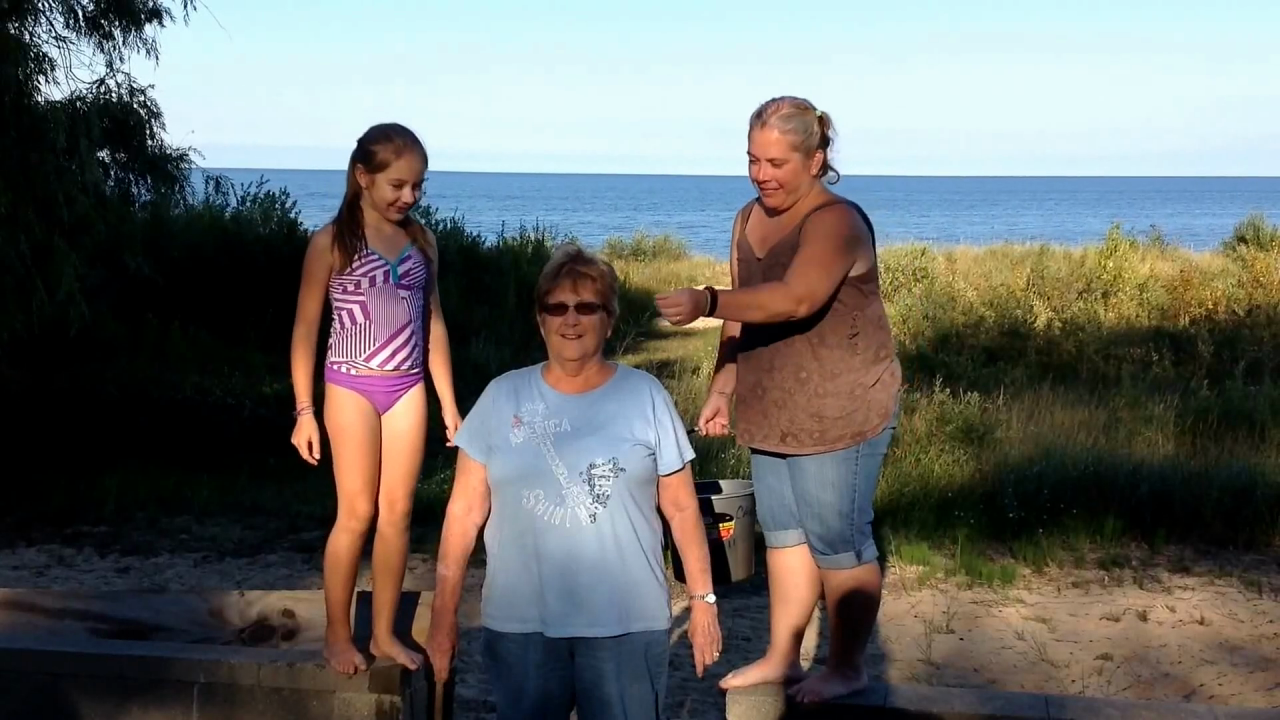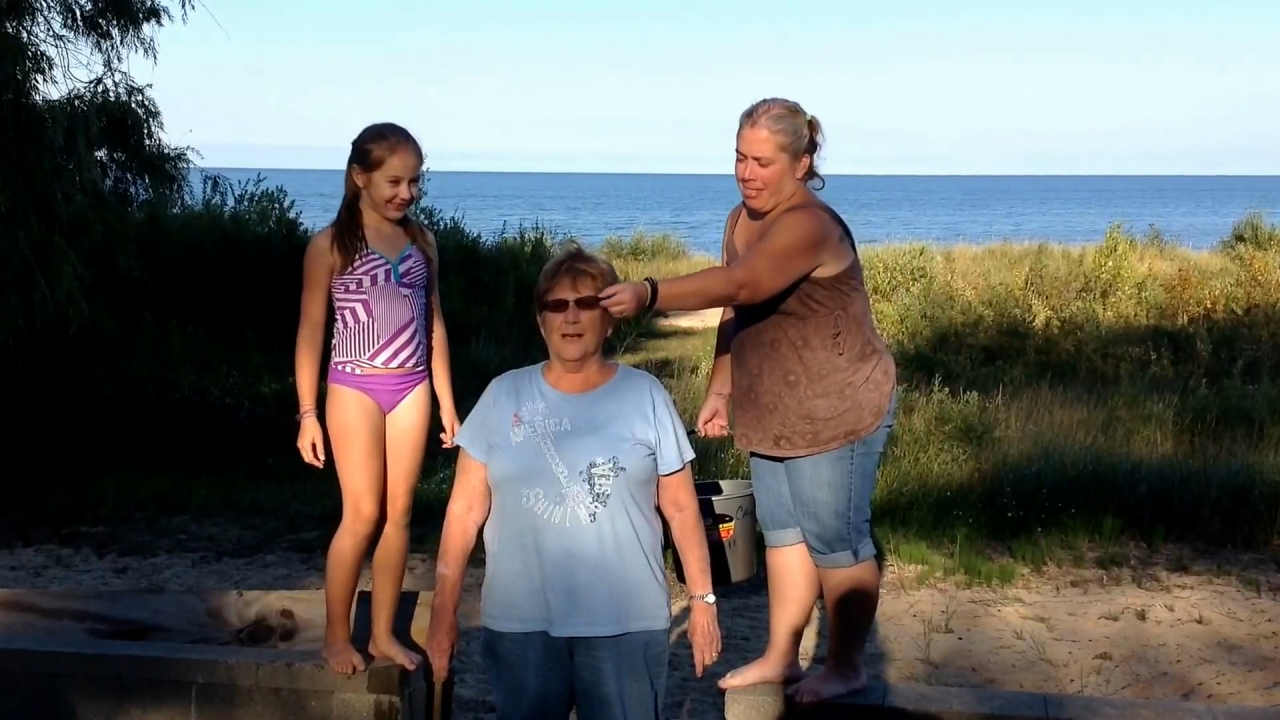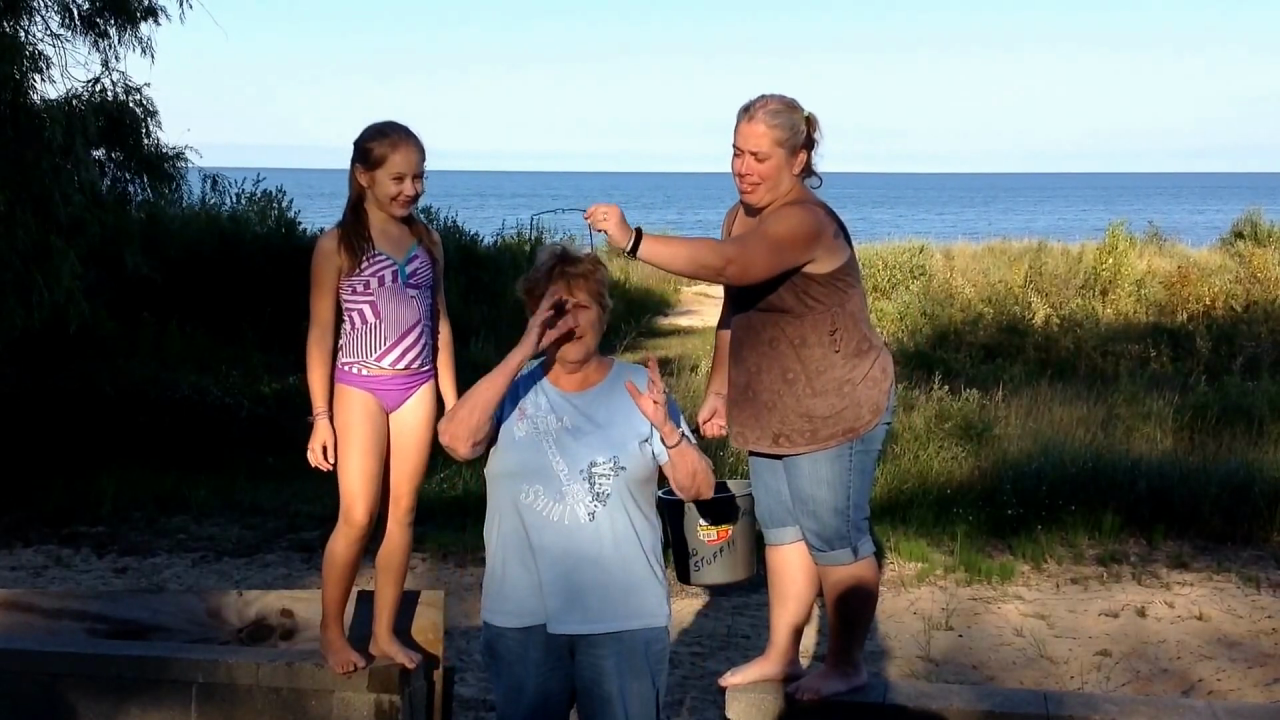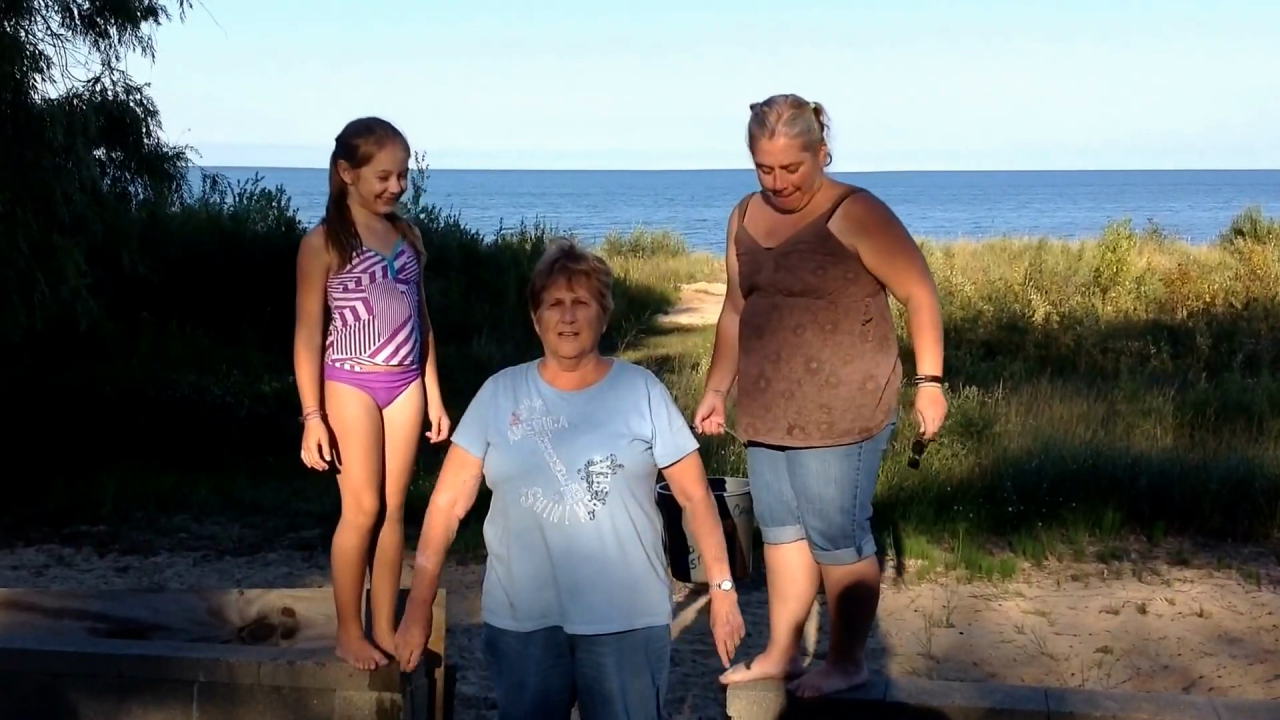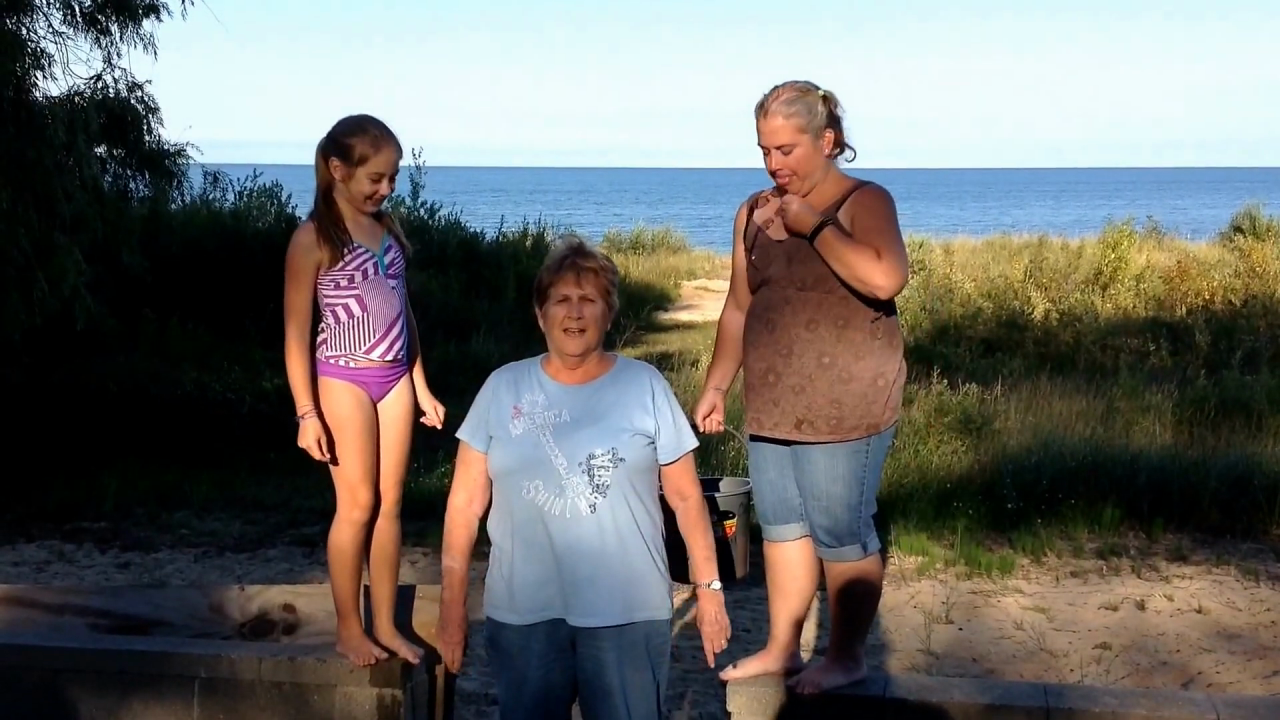
dt=1s
person 1, frame 1
left shoulder: (836, 221)
right shoulder: (750, 219)
left elbow: (794, 298)
left wrist: (704, 302)
right wrist: (722, 389)
left hip: (840, 413)
right hip: (774, 412)
left knee: (837, 540)
right knee: (783, 532)
left ankle: (847, 667)
right ankle: (780, 657)
person 1, frame 2
left shoulder: (809, 225)
right shoulder: (741, 219)
left elbow: (737, 285)
left wrist: (647, 294)
right wrist: (720, 390)
left hip: (836, 412)
right hip: (773, 412)
left knee: (834, 539)
right knee: (783, 532)
left ankle: (846, 666)
right ankle: (780, 656)
person 1, frame 3
left shoulder: (805, 221)
right shoulder: (740, 216)
left elbow: (727, 263)
left wrist: (633, 240)
right wrist: (719, 390)
left hip: (834, 410)
right hip: (771, 410)
left knee: (835, 538)
right knee: (782, 530)
left ankle: (846, 664)
right ankle: (781, 655)
person 1, frame 4
left shoulder: (856, 213)
right shoulder: (746, 216)
left elbow: (919, 294)
left wrist: (930, 381)
right wrist: (716, 388)
left hip: (839, 411)
right hip: (769, 409)
left knee: (837, 537)
right knee: (780, 529)
left ankle: (847, 661)
right ankle: (780, 652)
person 1, frame 5
left shoulder: (865, 202)
right shoulder: (754, 212)
left elbow: (885, 279)
right elbow: (740, 309)
left wrist: (813, 226)
right wrist: (715, 386)
left hip: (845, 407)
right hip: (772, 406)
left knee: (841, 534)
right knee: (782, 525)
left ankle: (847, 657)
right ankle: (780, 649)
person 2, frame 1
left shoulder: (422, 240)
right shoulder: (332, 241)
right elbow: (306, 327)
left wrist: (449, 401)
right wrist: (304, 410)
left hip: (408, 389)
right hip: (352, 388)
left knee: (398, 512)
right knee: (357, 512)
left ankle: (384, 633)
right ankle: (337, 634)
person 2, frame 2
left shoulder: (421, 241)
right shoulder: (331, 244)
right elbow: (310, 331)
left wrist: (447, 400)
right wrist: (307, 413)
left hip: (411, 390)
right hip: (355, 389)
left knee: (399, 513)
right knee: (363, 514)
left ankle: (383, 633)
right ankle: (336, 635)
person 2, frame 3
left shoulder: (427, 240)
right shoulder: (338, 244)
right elbow: (321, 333)
left wrist: (452, 400)
right wrist: (321, 416)
left hip: (417, 389)
right hip: (361, 389)
left knee: (402, 513)
right knee: (356, 516)
left ankle: (384, 633)
right ankle: (331, 630)
person 2, frame 4
left shoulder: (407, 235)
right shoulder: (324, 242)
right elbow: (308, 333)
left wrist: (434, 396)
right wrist: (312, 416)
left hip: (405, 385)
right hip: (352, 385)
left knee: (394, 509)
right knee: (362, 509)
left ankle: (386, 628)
right ankle: (348, 632)
person 2, frame 5
left shoulder: (388, 229)
right shoulder: (314, 238)
right elbow: (297, 331)
left wrist: (421, 386)
right wrist: (307, 412)
left hip: (394, 380)
right hip: (343, 381)
left knee: (390, 502)
right knee: (357, 504)
left ankle: (385, 624)
right ankle: (348, 628)
person 3, frame 1
left shoulder: (646, 396)
right shoulder: (501, 397)
left elbow: (681, 508)
right elbow: (465, 511)
left wrist: (702, 599)
right wrist: (443, 612)
left hip: (627, 623)
right hip: (520, 624)
person 3, frame 2
left shoulder: (645, 395)
right shoulder: (503, 395)
left elbow: (680, 506)
right elbow: (465, 509)
left wrist: (702, 598)
right wrist: (444, 609)
left hip: (626, 621)
right hip: (520, 621)
person 3, frame 3
left shoulder: (638, 386)
right shoulder: (511, 389)
left elbow: (698, 487)
right elbow: (456, 440)
left wrist: (665, 427)
right wrist: (520, 352)
left hip: (624, 617)
right hip: (522, 616)
person 3, frame 4
left shoulder: (642, 390)
right shoulder: (499, 393)
left elbow: (695, 495)
right elbow: (448, 502)
left wrist: (722, 588)
right wrist: (419, 603)
left hip: (626, 617)
right hip: (521, 619)
person 3, frame 5
left shoulder: (646, 385)
right shoulder: (503, 388)
left elbow: (687, 497)
right elbow: (465, 502)
left wrist: (709, 588)
right wrist: (453, 602)
left hip: (628, 610)
right hip: (523, 611)
